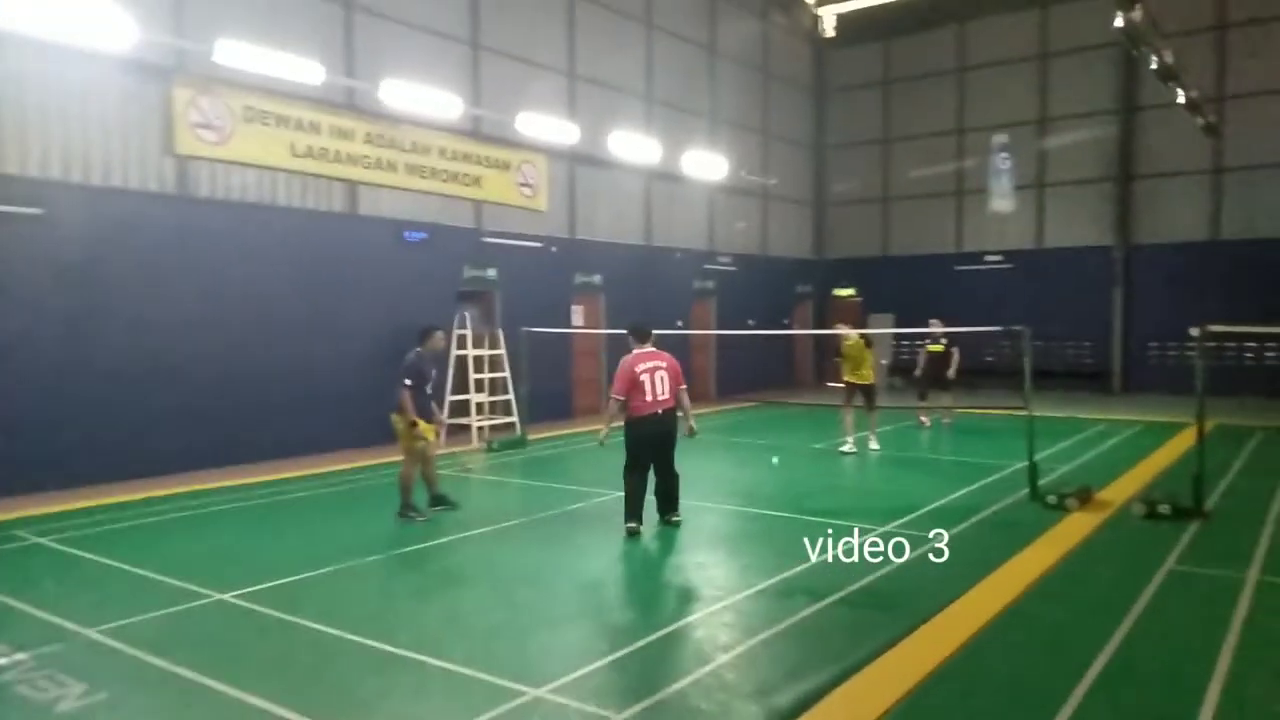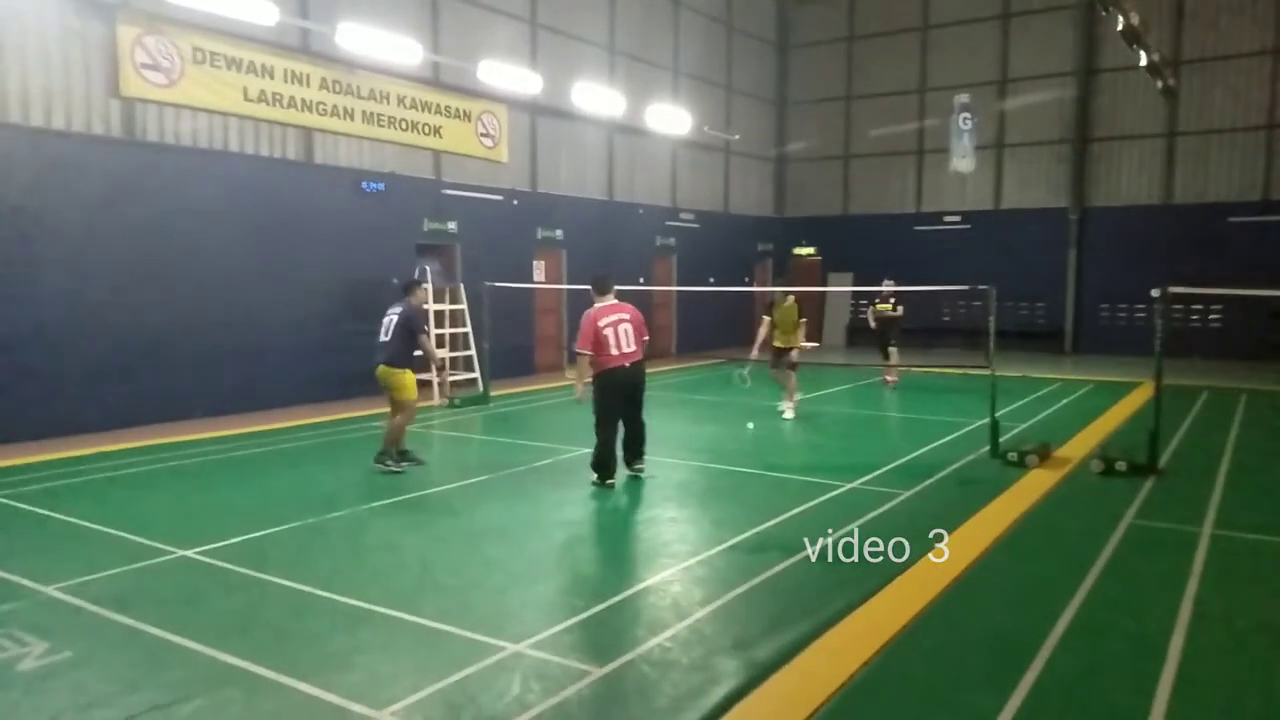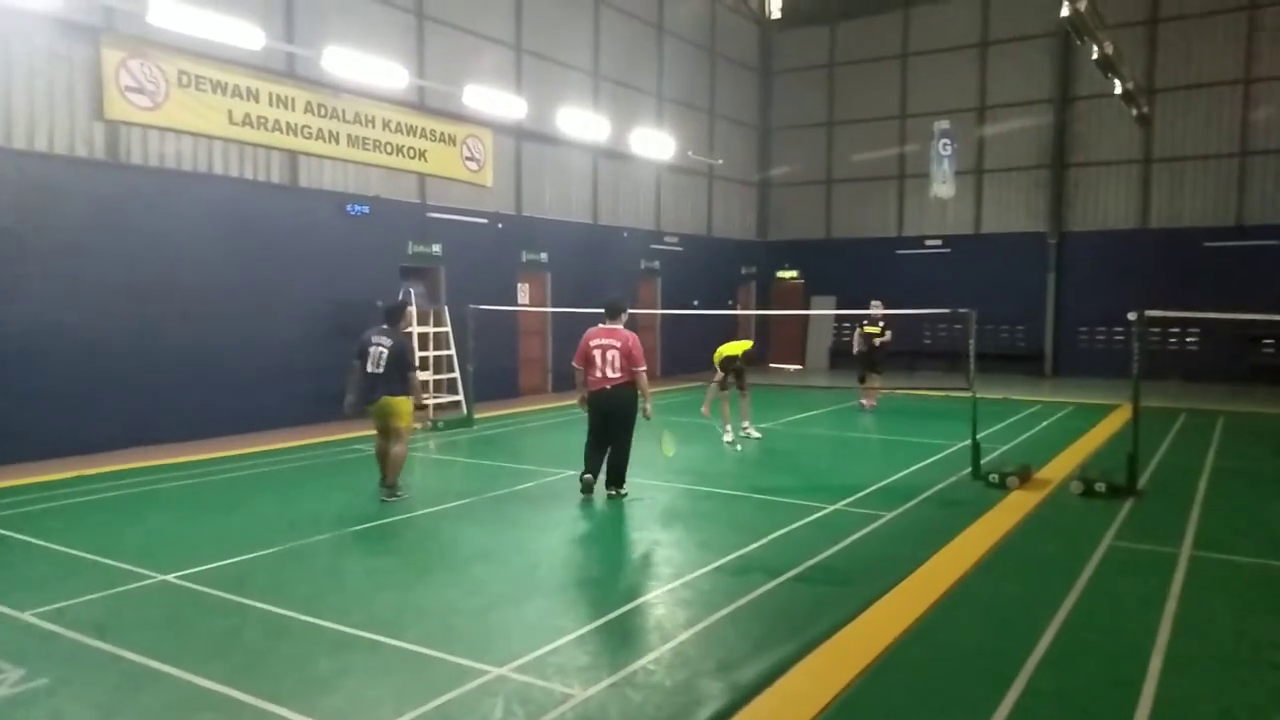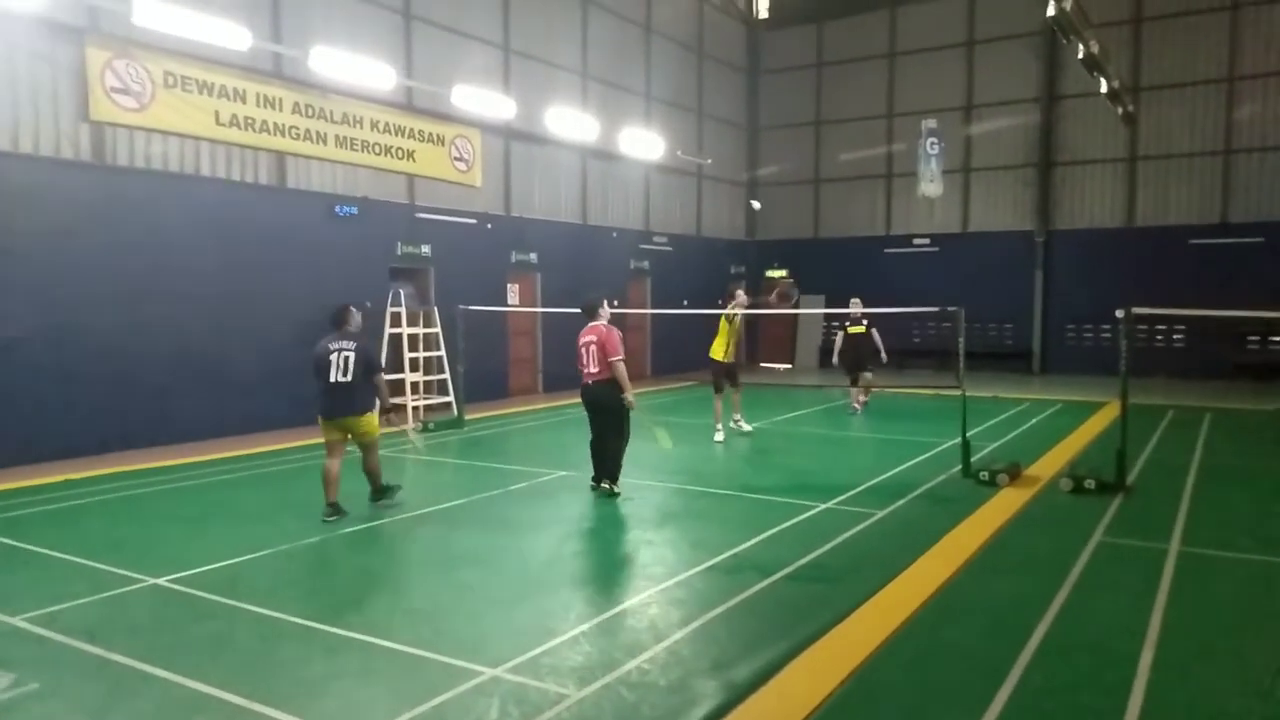
dt=0.7s
person 1, frame 1
left shoulder: (628, 363)
right shoulder: (668, 359)
left elbow: (617, 398)
right elbow: (681, 392)
left wrist: (606, 427)
right wrist: (689, 419)
left hip: (640, 423)
right hip: (667, 419)
left knee: (635, 473)
right knee: (666, 469)
left ankle: (633, 520)
right ankle: (671, 512)
person 1, frame 2
left shoulder: (591, 316)
right shoulder: (630, 310)
left elbow: (585, 354)
right elbow: (644, 340)
left wrist: (580, 383)
left hip: (609, 376)
right hip: (635, 371)
left knee: (606, 427)
right knee: (634, 419)
left ankle: (606, 475)
right ankle: (636, 459)
person 1, frame 3
left shoulder: (590, 335)
right shoulder: (630, 338)
left elbow: (579, 368)
right elbow: (640, 373)
left wrist: (581, 392)
right wrist: (646, 401)
left hip: (597, 395)
right hip: (623, 395)
left knee: (596, 440)
right knee: (620, 442)
left ankle: (589, 475)
right ankle: (615, 486)
person 1, frame 4
left shoulder: (583, 335)
right shoulder: (609, 331)
right elbow: (616, 363)
right wrist: (628, 391)
left hip: (589, 389)
right hip: (608, 389)
left knee: (598, 436)
right knee: (618, 436)
left ankle: (599, 478)
right ankle: (609, 480)
person 2, frame 1
left shoulder: (430, 361)
right shoulder: (413, 362)
right elbow: (404, 394)
left wrist: (437, 415)
right wrist: (412, 423)
left hip: (424, 418)
right hip: (408, 418)
left knee: (428, 457)
right knee: (412, 461)
left ankle: (435, 497)
right ankle: (406, 506)
person 2, frame 2
left shoulder: (394, 310)
right shoulder: (414, 312)
right elbow: (424, 342)
right wrist: (439, 366)
left hip: (383, 365)
right hip: (397, 368)
left knee: (398, 411)
right knee: (407, 411)
left ankle: (401, 452)
right ankle: (385, 454)
person 2, frame 3
left shoulder: (369, 336)
right shoulder: (402, 343)
left elbow: (357, 367)
right elbow: (412, 377)
left wrist: (352, 393)
right wrist: (419, 405)
left hip: (371, 397)
right hip: (395, 398)
left knee: (383, 437)
right knee: (399, 441)
left ankle: (384, 479)
right ankle: (390, 488)
person 2, frame 4
left shoulder: (321, 347)
right shoulder: (363, 346)
left elbow: (319, 380)
right elbow: (378, 380)
right wrist: (387, 408)
left hip: (329, 412)
right hip: (360, 411)
left knee: (333, 456)
right knee: (370, 451)
left ankle: (331, 505)
right ankle: (378, 491)
